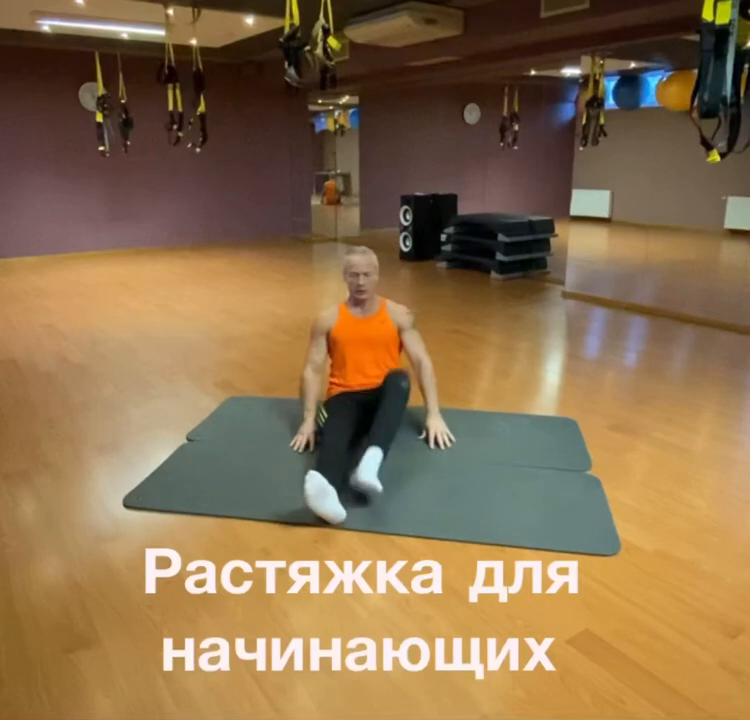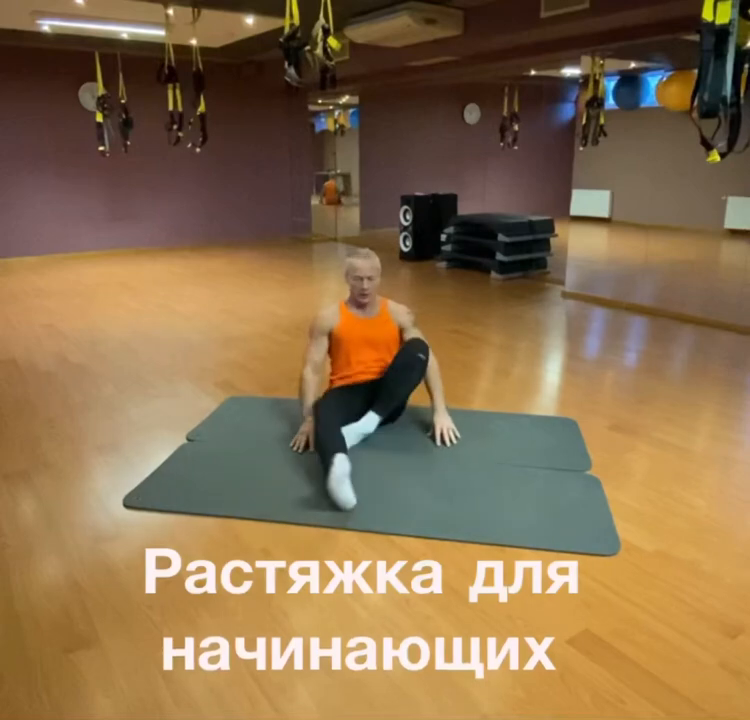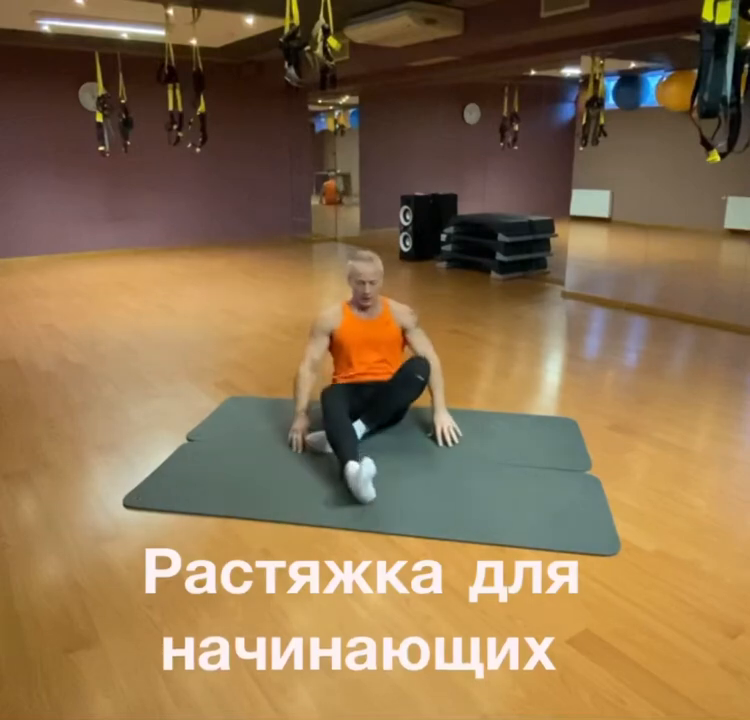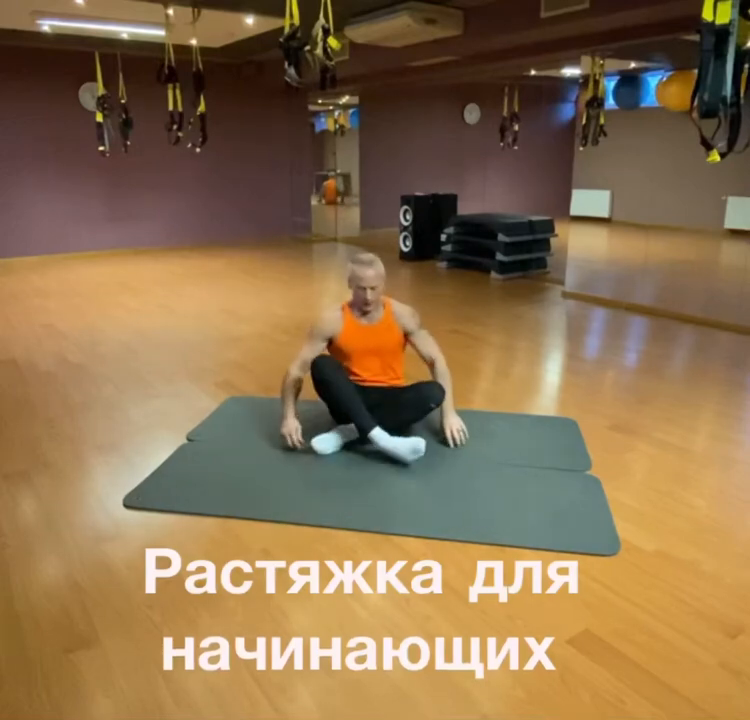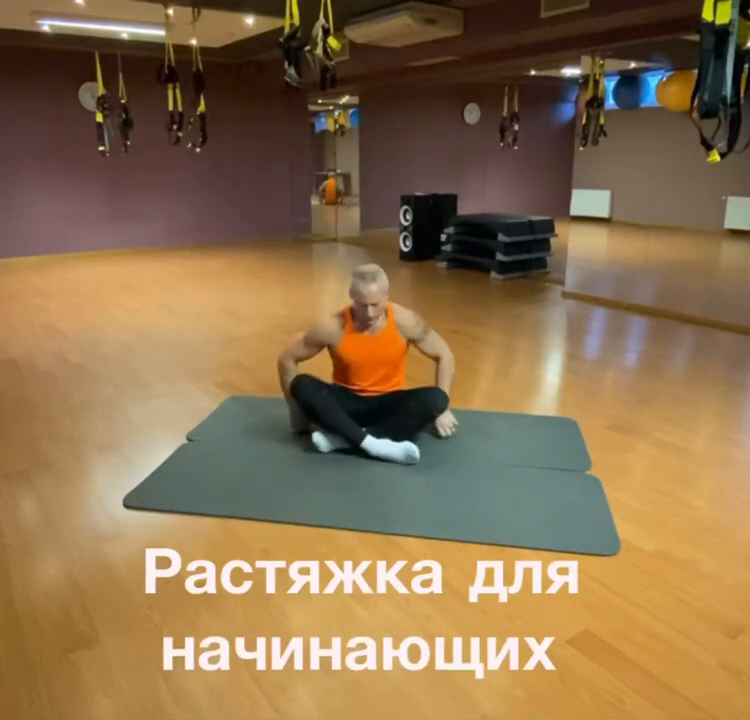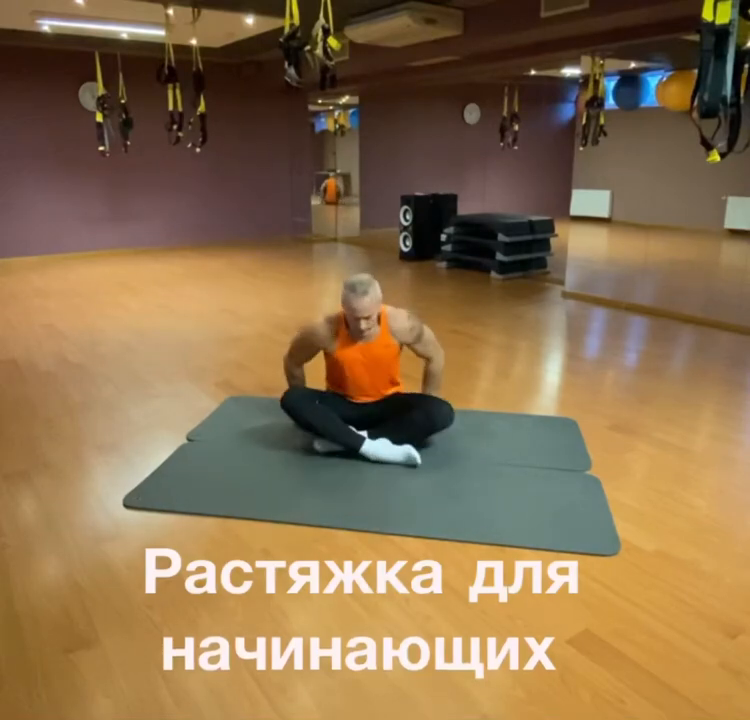
dt=0.3s
person 1, frame 1
left shoulder: (399, 315)
right shoulder: (328, 320)
left elbow: (422, 361)
right elbow: (312, 370)
left wrist: (434, 414)
right wrist: (308, 419)
left hip: (384, 392)
right hip: (345, 396)
left knee: (399, 378)
right knee: (334, 432)
left ankle: (370, 462)
right ankle: (325, 487)
person 1, frame 2
left shoulder: (399, 314)
right shoulder: (328, 319)
left elbow: (430, 360)
right elbow: (311, 369)
left wrist: (440, 411)
right wrist: (308, 418)
left hip: (389, 396)
right hip: (347, 393)
left knee: (417, 348)
right knee: (324, 408)
left ankle: (367, 423)
right ankle: (337, 471)
person 1, frame 3
left shoulder: (401, 314)
right shoulder: (331, 319)
left elbow: (431, 360)
right elbow: (309, 367)
left wrist: (440, 410)
right wrist: (301, 416)
left hip: (390, 399)
right hip: (351, 393)
left knee: (418, 366)
right knee: (331, 396)
left ankle: (356, 428)
right ankle: (353, 468)
person 1, frame 4
left shoulder: (403, 316)
right shoulder: (332, 321)
left elbow: (436, 360)
right elbow: (295, 369)
left wrist: (449, 413)
right wrist: (289, 416)
left hip: (390, 399)
right hip: (350, 398)
left knee: (434, 393)
right knee: (321, 364)
left ankle: (349, 432)
right ankle: (379, 438)
person 1, frame 5
left shoulder: (405, 321)
right shoulder: (332, 328)
left elbow: (444, 356)
right elbow: (286, 359)
left wrist: (441, 410)
right wrist: (297, 411)
left hip: (390, 404)
right hip: (347, 403)
left knee: (434, 399)
right knee: (302, 384)
left ankle: (347, 437)
right ankle: (370, 443)
person 1, frame 6
left shoulder: (401, 324)
right shoulder: (322, 331)
left elbow: (435, 357)
right elbow: (292, 363)
left wrist: (424, 406)
right wrist: (307, 409)
left hip: (388, 404)
right hip: (342, 405)
left knee: (442, 413)
right knee: (291, 400)
left ankle: (348, 439)
right ankle: (371, 447)
